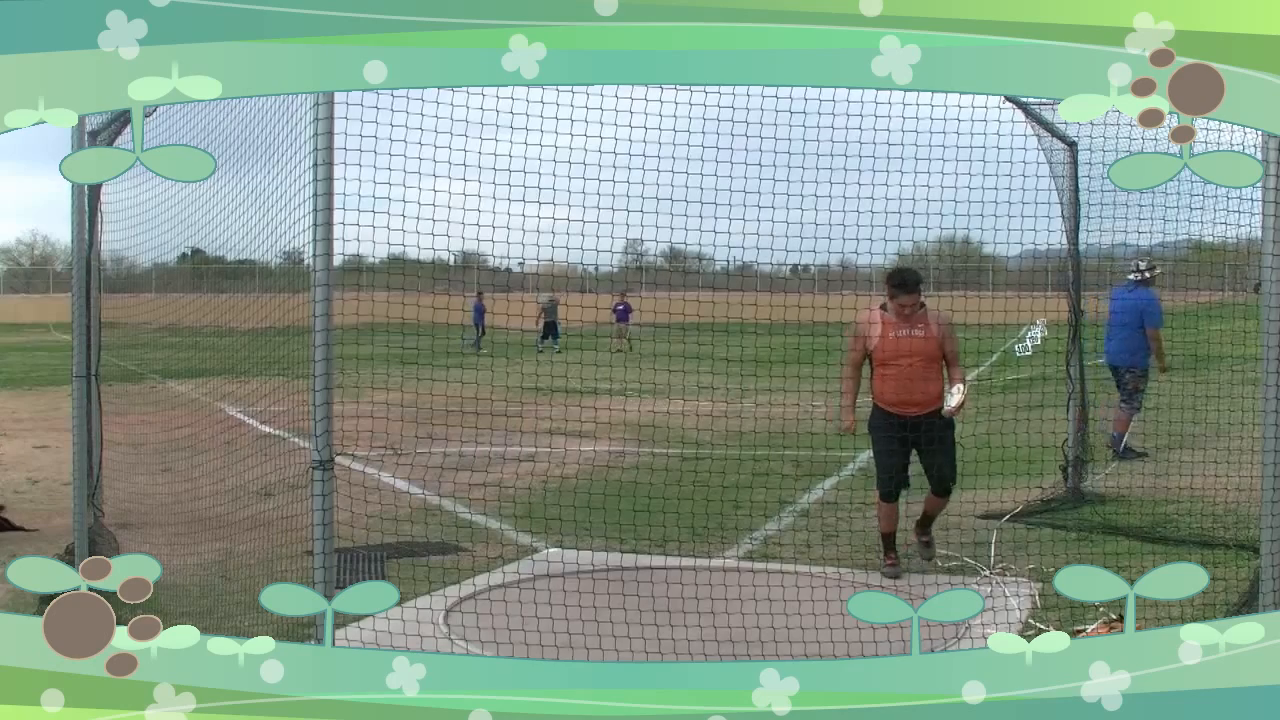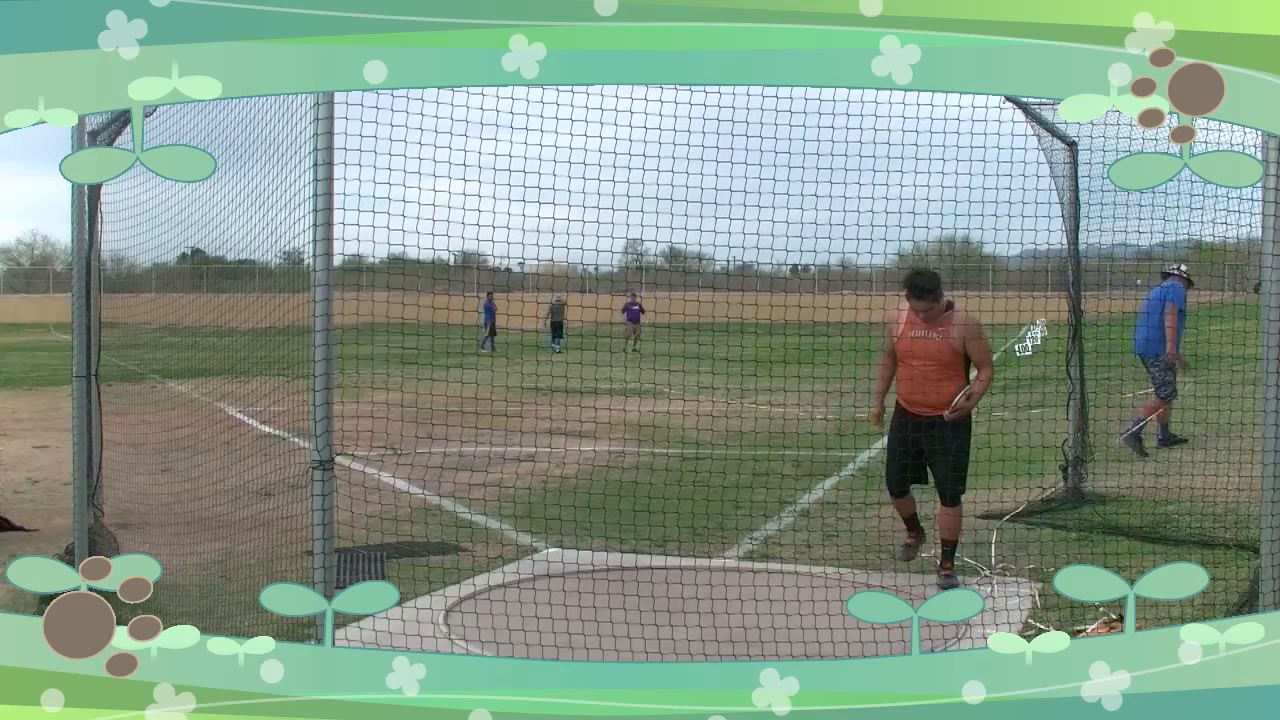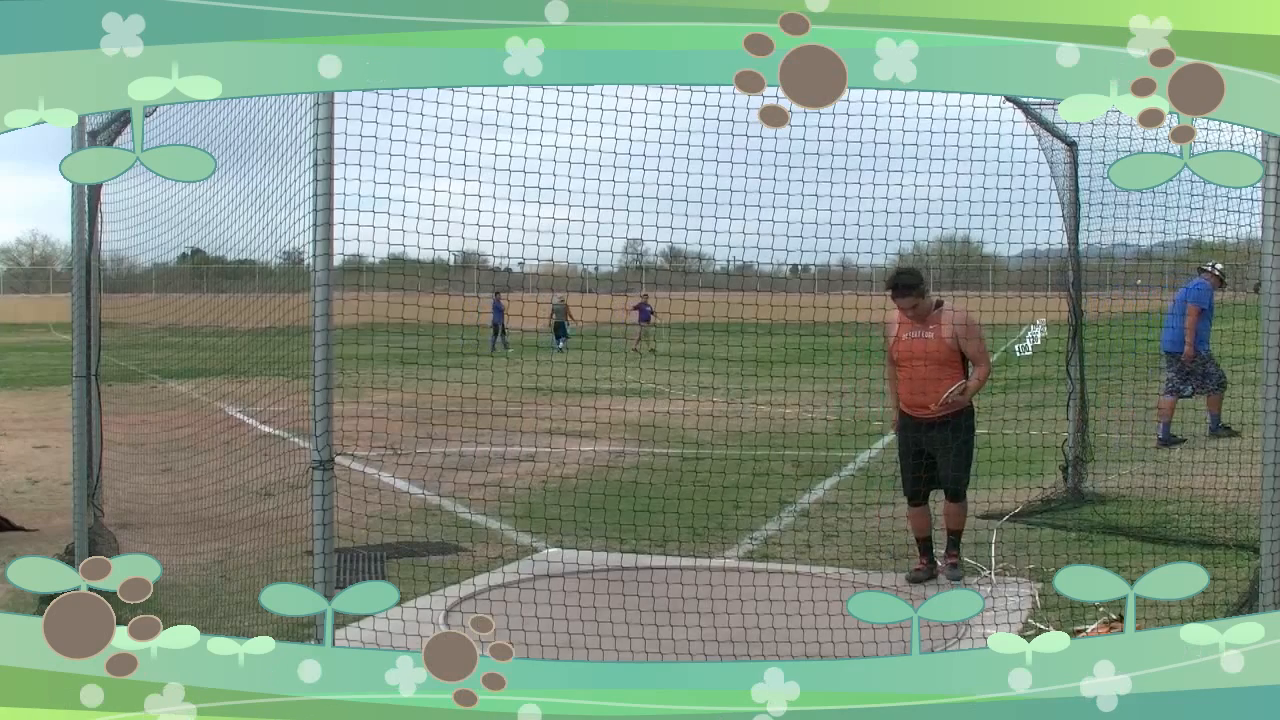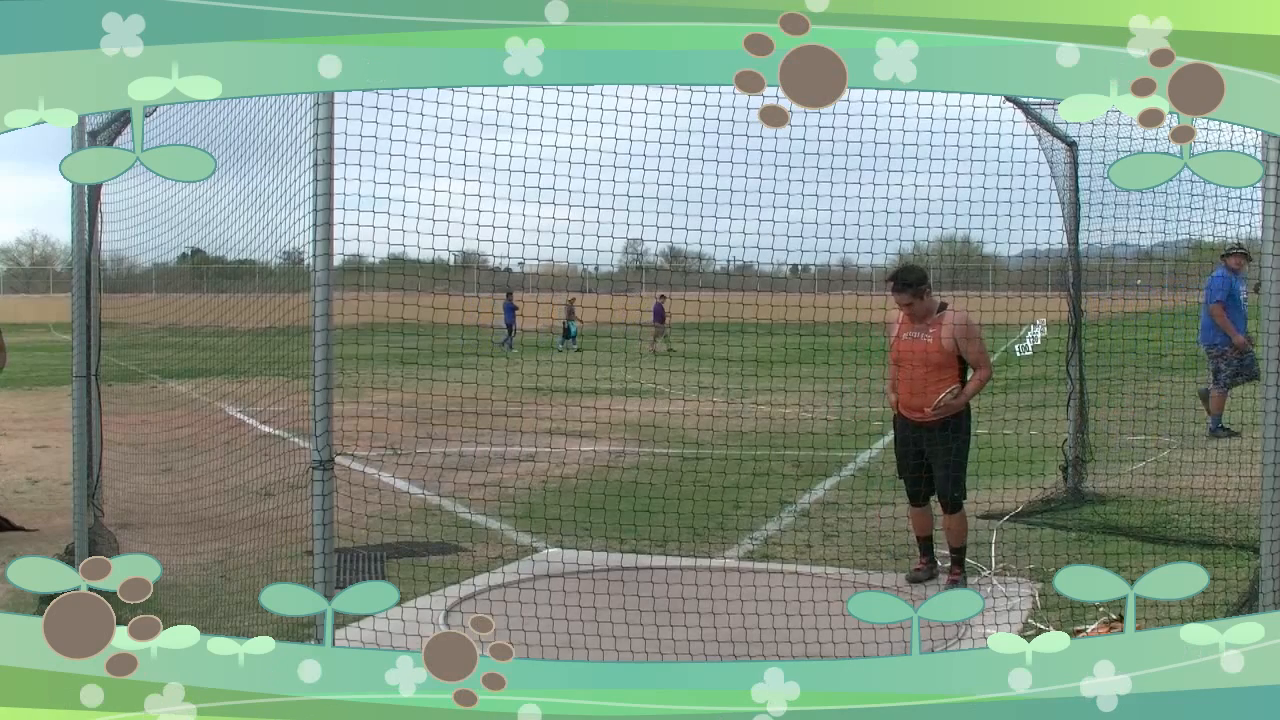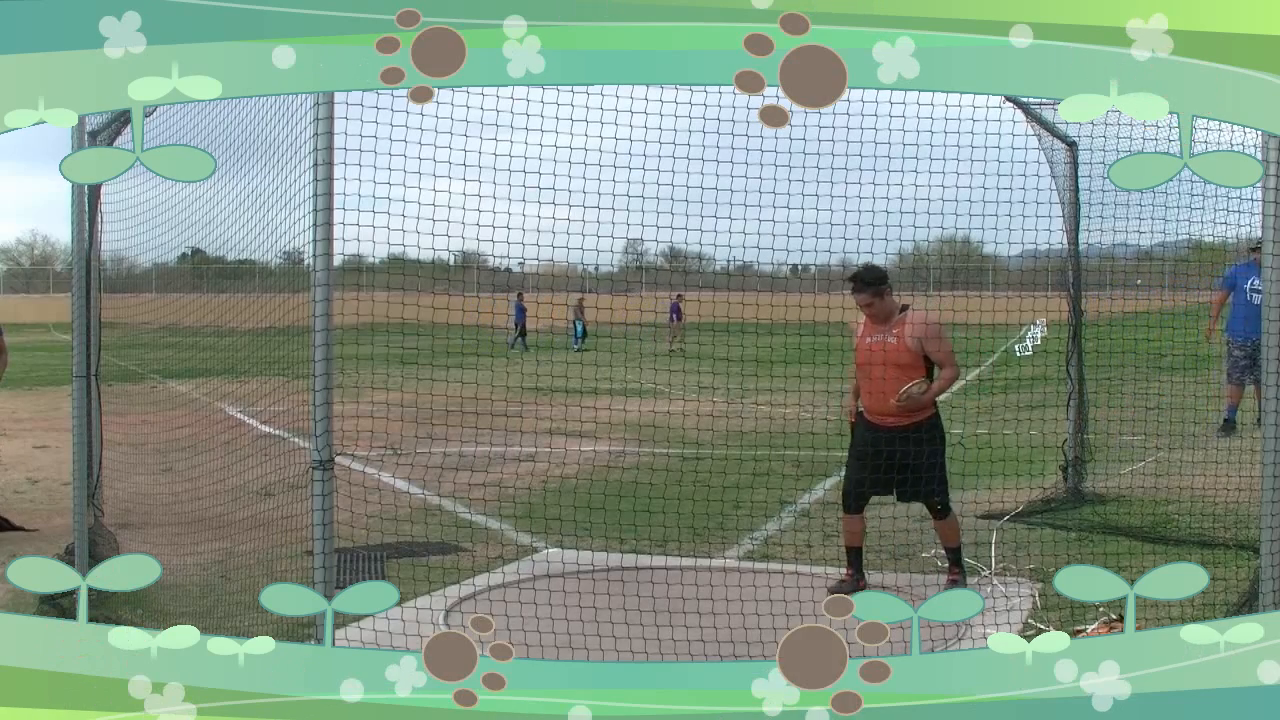
dt=0.5s
person 1, frame 1
left shoulder: (938, 321)
right shoulder: (867, 323)
left elbow: (954, 364)
right elbow: (853, 366)
right wrist: (848, 408)
left hip: (933, 418)
right hip: (887, 419)
left knee: (944, 484)
right knee: (889, 489)
left ankle: (924, 528)
right ankle: (889, 554)
person 1, frame 2
left shoulder: (964, 325)
right shoulder: (899, 320)
left elbow: (985, 369)
right elbow: (889, 360)
left wrist: (971, 401)
right wrist: (878, 400)
left hip: (949, 421)
right hip: (906, 416)
left knee: (950, 493)
right knee: (895, 484)
left ankle: (946, 564)
right ankle: (914, 532)
person 1, frame 3
left shoulder: (957, 320)
right shoulder: (893, 324)
left elbow: (982, 364)
left wrist: (965, 396)
right wrist: (895, 407)
left hip: (952, 421)
right hip: (911, 422)
left knee: (954, 487)
right knee: (914, 494)
left ankle: (952, 551)
right ankle: (925, 560)
person 1, frame 4
left shoulder: (958, 323)
right shoulder: (897, 322)
left elbow: (983, 369)
left wrist: (960, 401)
right wrist: (892, 390)
left hip: (947, 425)
right hip: (907, 423)
left knee: (950, 497)
right knee: (916, 496)
left ankle: (957, 569)
right ankle: (926, 559)
person 1, frame 5
left shoulder: (921, 324)
right shoulder: (860, 327)
left elbow: (950, 368)
left wrist: (926, 398)
right wrist: (853, 400)
left hip: (918, 428)
right hip: (871, 428)
left knee: (937, 502)
right knee: (851, 497)
left ankle: (955, 569)
right ankle: (855, 574)
person 2, frame 1
left shoulder: (1117, 292)
right shoulder: (1150, 298)
right elbow: (1153, 334)
right wrist: (1161, 360)
left hip: (1113, 353)
right hip: (1134, 357)
left knee: (1127, 399)
right knee: (1130, 403)
left ankle: (1116, 438)
right ankle: (1120, 448)
person 2, frame 2
left shoulder: (1157, 290)
right shoulder: (1176, 288)
right elbow: (1170, 315)
left wrist: (1177, 356)
right wrist: (1171, 345)
left hip: (1145, 346)
right hip: (1159, 348)
left knee: (1165, 391)
right knee: (1164, 394)
left ankle: (1164, 436)
right ankle: (1133, 433)
person 2, frame 3
left shoulder: (1189, 286)
right shoulder: (1204, 287)
right elbow: (1191, 314)
right wrist: (1189, 344)
left hip: (1170, 344)
right hip: (1190, 346)
left knee: (1172, 390)
right knee: (1215, 384)
left ankle: (1163, 435)
right ankle: (1215, 427)
person 2, frame 4
left shoulder: (1237, 277)
right shoulder: (1221, 277)
right elbow: (1215, 309)
left wrist: (1243, 334)
right wrist: (1235, 335)
left hip: (1231, 338)
right hip: (1220, 339)
left knee: (1250, 371)
right knee: (1222, 382)
left ankle: (1209, 393)
right ankle: (1215, 426)
person 2, frame 5
right shoulder: (1239, 269)
right elbow: (1221, 296)
right wrist: (1213, 322)
right hip: (1239, 333)
left knee: (1263, 378)
right knee: (1237, 376)
left ankle: (1264, 417)
right ankle: (1229, 419)
